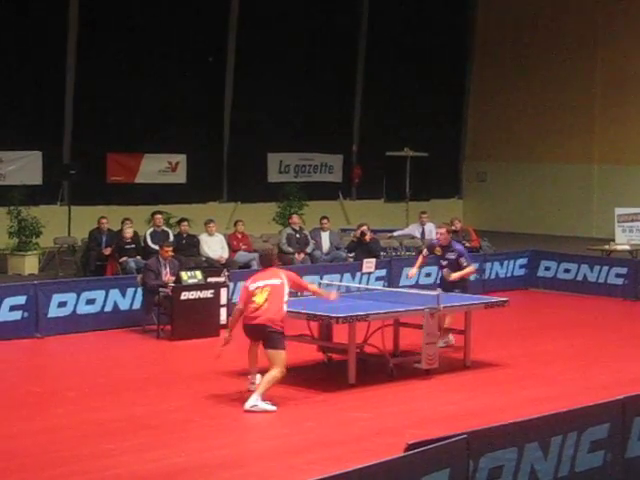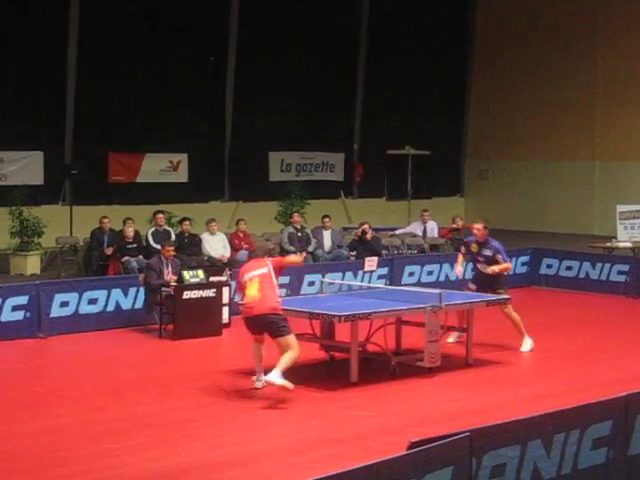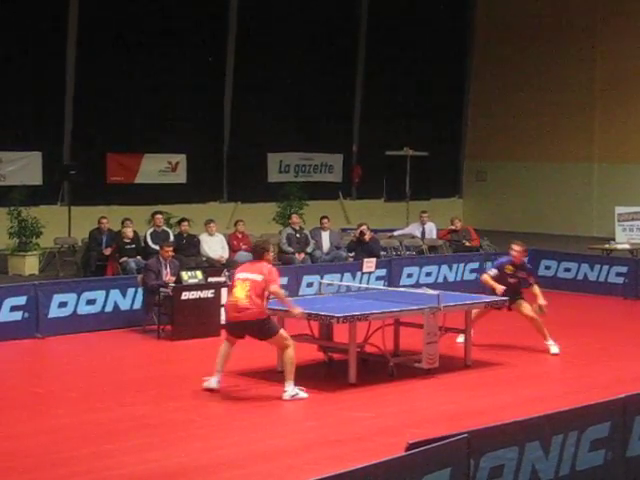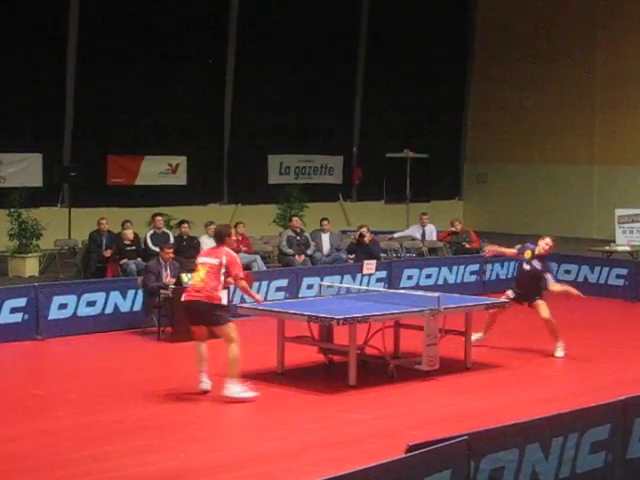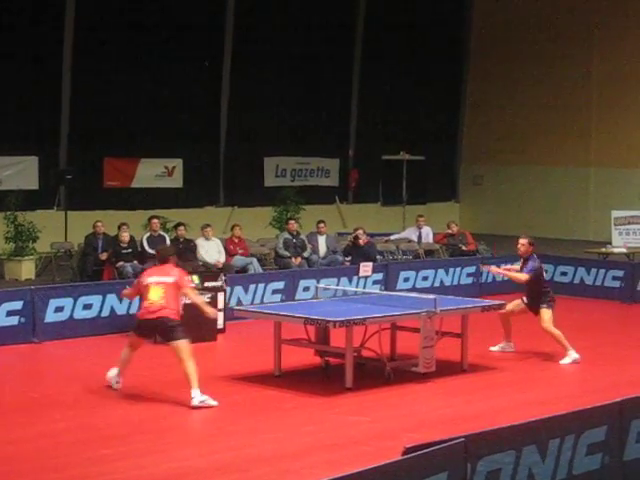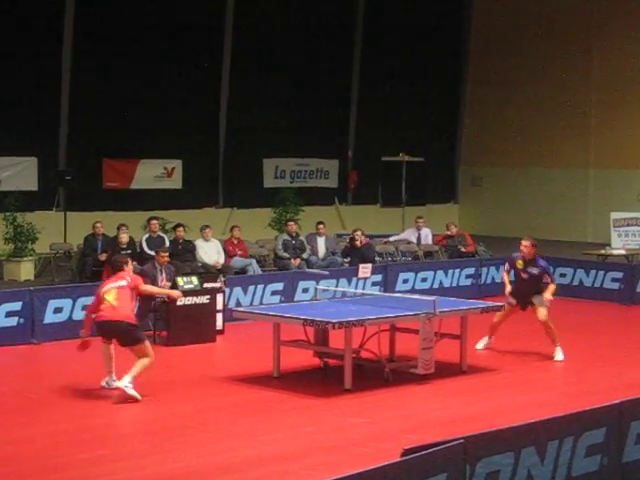
dt=0.3s
person 1, frame 1
left shoulder: (250, 281)
right shoulder: (283, 275)
left elbow: (239, 309)
right elbow: (310, 287)
left wrist: (229, 332)
right wrist: (327, 295)
left hip: (250, 323)
right hip: (272, 325)
left knee: (255, 342)
right knee: (278, 370)
left ankle: (254, 380)
right ankle: (255, 400)
person 1, frame 2
left shoulder: (242, 272)
right shoulder: (269, 263)
right elbow: (292, 259)
right wrist: (299, 258)
left hip: (250, 315)
right hip: (270, 313)
left knee: (258, 341)
right knee: (293, 351)
left ankle: (259, 378)
right ankle: (275, 374)
person 1, frame 3
left shoulder: (241, 269)
right shoulder: (269, 269)
right elbow: (275, 290)
right wrist: (292, 307)
left hip: (233, 317)
right hip: (255, 318)
left knee: (229, 341)
right knee: (287, 346)
left ankle: (215, 379)
right ankle: (289, 388)
person 1, frame 4
left shoulder: (204, 253)
right shoulder: (230, 255)
right elbow: (240, 283)
right wrist: (254, 296)
left hip: (190, 300)
right hip: (208, 303)
left knee: (201, 339)
right knee: (232, 342)
left ankle: (204, 380)
right ankle: (232, 385)
person 1, frame 5
left shoulder: (146, 275)
right shoulder: (179, 272)
left elbow: (129, 294)
right elbow: (189, 291)
left wrist: (126, 292)
right wrist: (206, 307)
left hip: (145, 318)
right hip: (168, 320)
left knee: (131, 346)
right knee: (187, 358)
left ankle: (116, 376)
right ankle: (196, 395)
person 1, frame 6
left shoulder: (104, 285)
right shoulder: (131, 277)
left elbow: (90, 311)
right elbow: (144, 288)
left wrist: (86, 330)
right wrist: (169, 292)
left hip: (102, 321)
right hip: (124, 321)
left knee: (107, 342)
right knee: (147, 357)
left ankle: (110, 379)
right ankle: (127, 381)
person 2, frame 1
left shoulder: (458, 250)
right shoulder: (434, 245)
left elbow: (472, 269)
right elbow: (423, 255)
left wrist: (459, 274)
right wrist: (415, 268)
left hip: (458, 286)
right hip: (445, 284)
right ankle: (446, 337)
person 2, frame 2
left shoulder: (495, 246)
right shoulder: (469, 242)
left elbow: (508, 266)
right elbow: (462, 254)
left wrist: (497, 268)
right wrist: (459, 265)
left hip: (496, 283)
right hip: (479, 280)
left knee: (508, 311)
left ankle: (526, 338)
right ankle: (459, 332)
person 2, frame 3
left shoulder: (527, 269)
right shoulder: (502, 262)
left elbow: (533, 285)
right elbow: (484, 277)
left wrist: (540, 298)
right wrist: (496, 285)
left hip: (514, 297)
right hip: (497, 295)
left knee: (531, 315)
right knee: (475, 315)
left ankle: (549, 342)
person 2, frame 4
left shoulder: (544, 264)
right shoulder: (527, 248)
left elbow: (552, 287)
right elbow: (514, 253)
left wrist: (567, 288)
right wrist: (496, 249)
left hip: (534, 294)
right hip: (518, 290)
left knee: (546, 317)
right knee: (494, 311)
left ankle: (559, 344)
right ankle: (483, 334)
person 2, frame 5
left shoulder: (533, 264)
right shoulder: (525, 258)
left elbow: (523, 278)
left wrist: (501, 271)
right wrist: (508, 268)
left hip: (544, 300)
right hip: (531, 298)
left knee: (546, 326)
right knee: (503, 313)
left ankle: (571, 353)
right ankle: (507, 344)
person 2, frame 6
left shoulder: (542, 266)
right shoulder: (515, 258)
left elbow: (552, 284)
right elbow: (505, 272)
left wrist: (548, 293)
right wrist: (507, 285)
left hip: (536, 295)
right hip: (517, 294)
left knee: (543, 319)
right knee: (496, 321)
left ankle: (557, 348)
right ankle: (489, 339)
